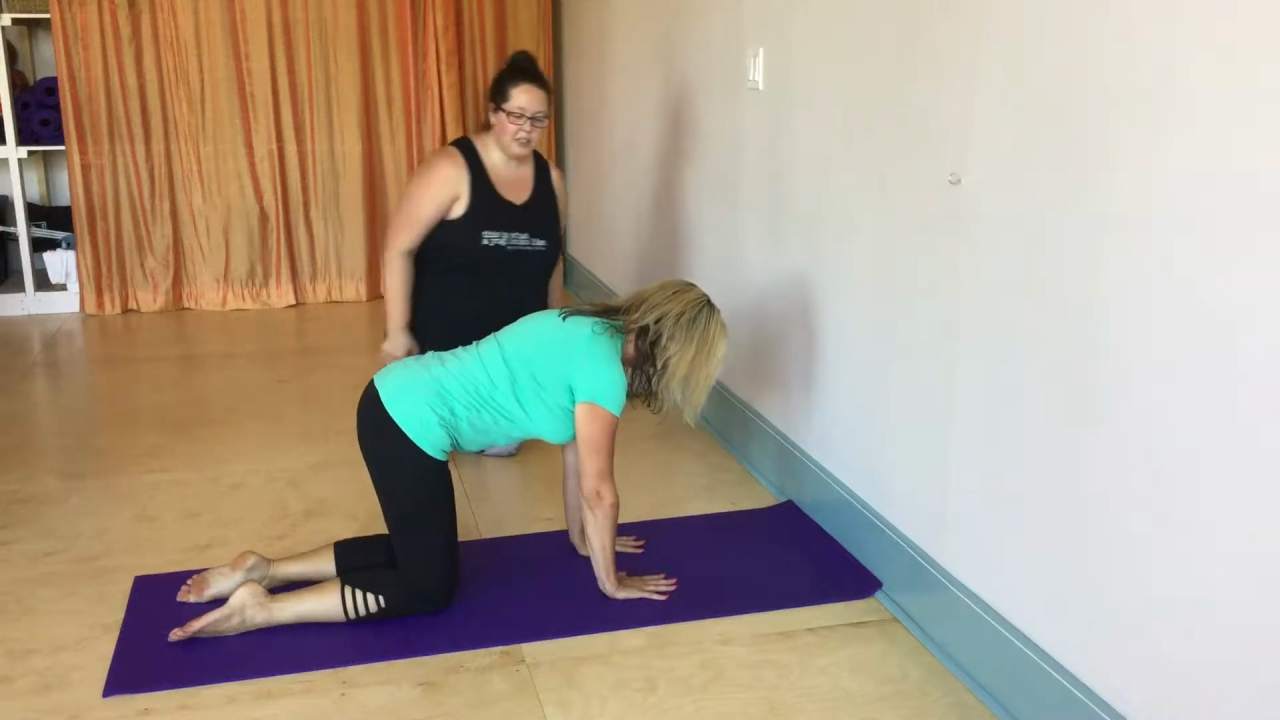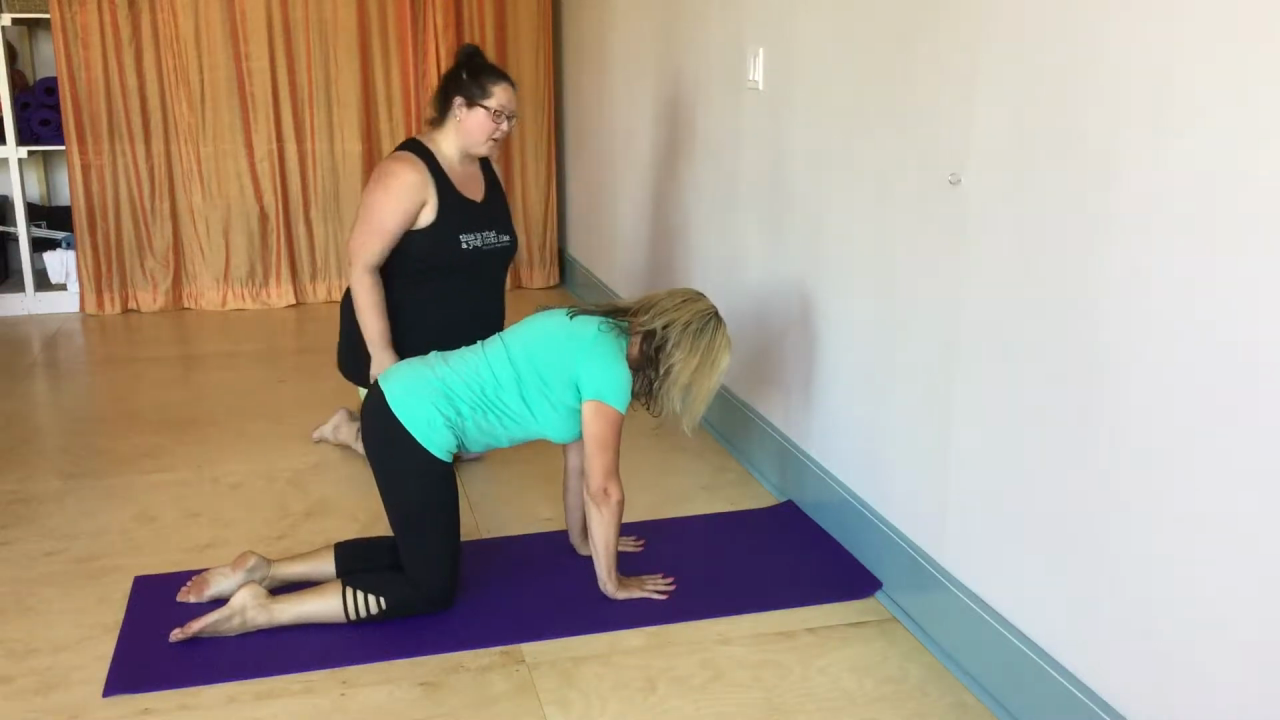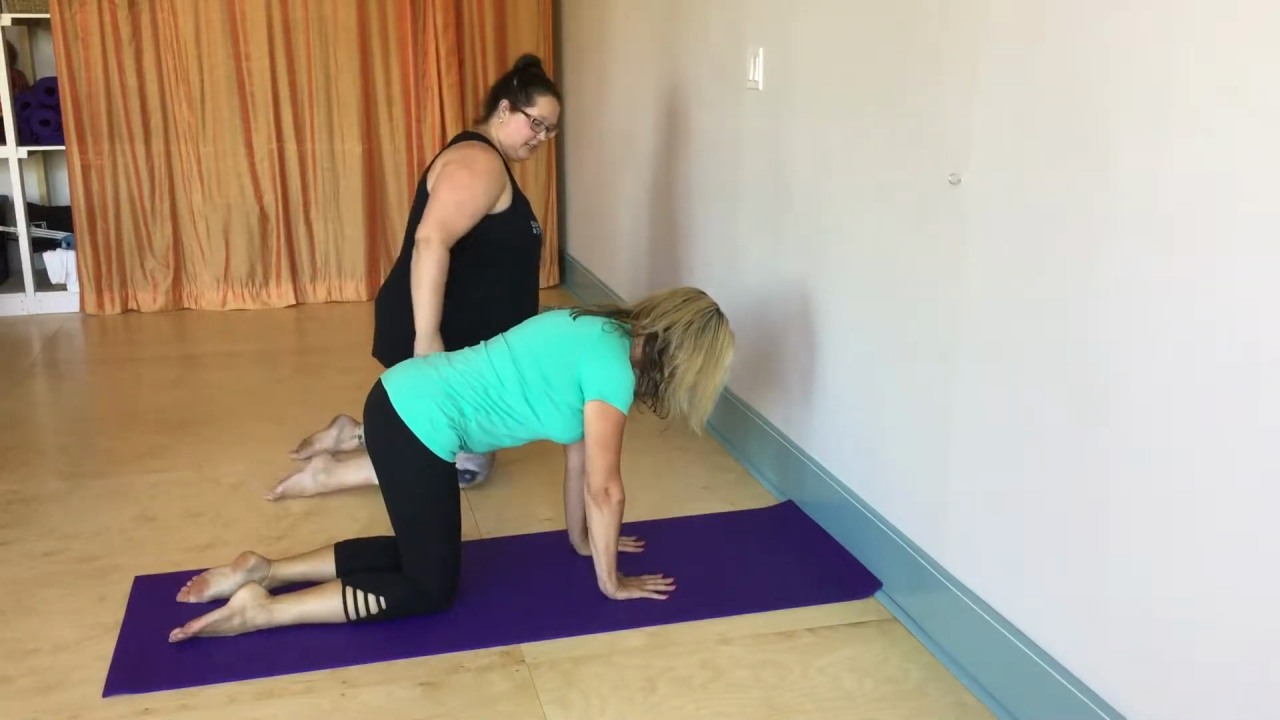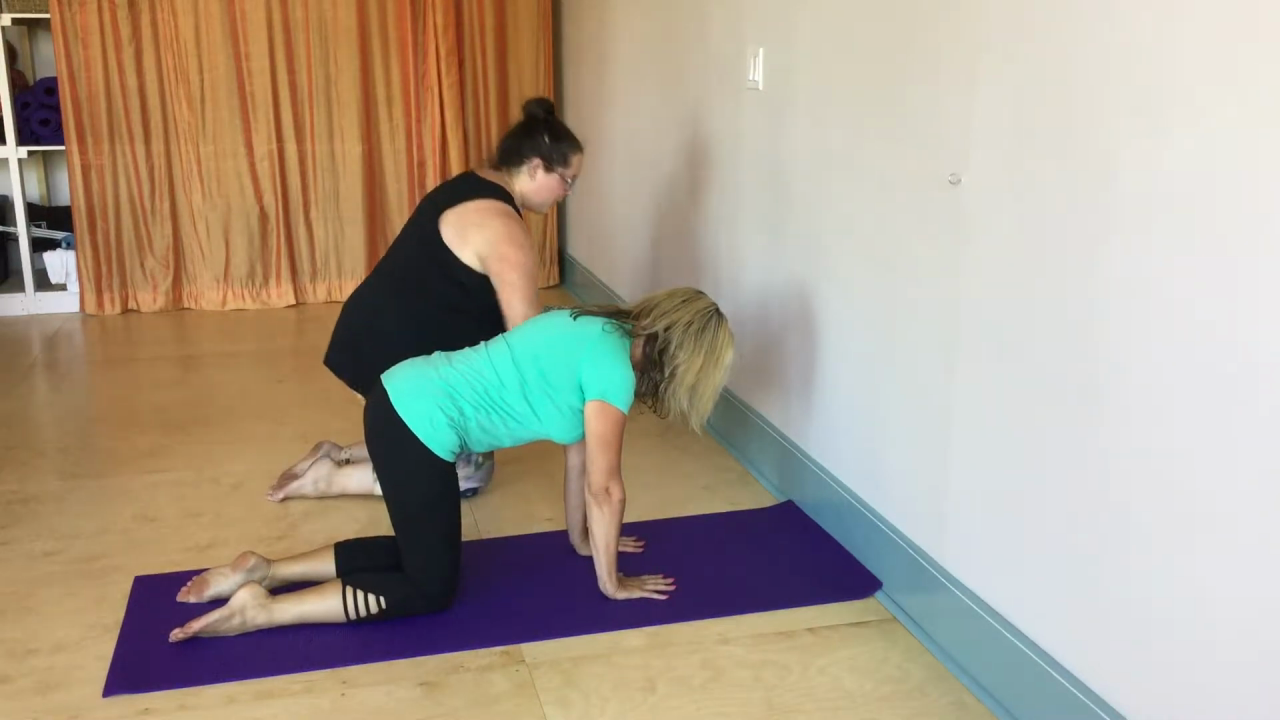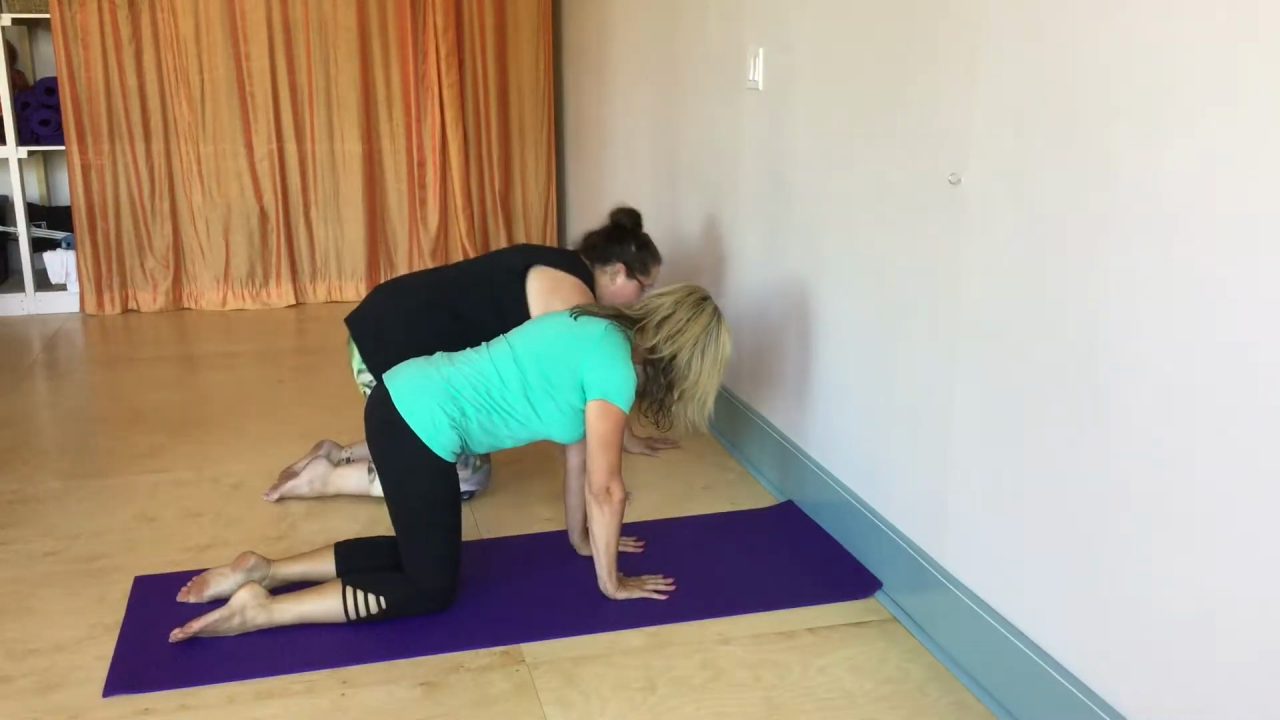
dt=1s
person 1, frame 1
left shoulder: (594, 333)
right shoulder: (604, 367)
left elbow: (573, 451)
right elbow: (598, 489)
left wrist: (582, 538)
right wrist: (612, 581)
left hip: (394, 401)
right hip: (408, 423)
left knee: (418, 549)
right knee: (431, 588)
left ankle: (262, 570)
right ankle: (260, 609)
person 1, frame 2
left shoulder: (598, 332)
right shoulder: (610, 365)
left elbow: (577, 453)
right elbow: (603, 487)
left wrist: (582, 539)
right wrist: (611, 581)
left hip: (400, 400)
right hip: (414, 423)
left knee: (421, 553)
right knee: (432, 589)
left ankle: (262, 570)
right ankle: (261, 609)
person 1, frame 3
left shoulder: (602, 334)
right shoulder: (613, 366)
left elbow: (578, 455)
right elbow: (603, 488)
left wrist: (581, 538)
right wrist: (611, 581)
left hip: (402, 399)
right hip: (417, 423)
left knee: (421, 553)
right knee: (432, 589)
left ankle: (262, 570)
right ankle: (259, 610)
person 1, frame 4
left shoulder: (602, 334)
right shoulder: (614, 367)
left elbow: (579, 452)
right elbow: (604, 487)
left wrist: (582, 538)
right wrist: (611, 581)
left hip: (402, 400)
right hip: (418, 423)
left knee: (422, 552)
right knee: (431, 588)
left ankle: (262, 570)
right ankle: (260, 609)
person 1, frame 5
left shoulder: (600, 333)
right shoulder: (615, 367)
left elbow: (579, 452)
right elbow: (605, 487)
left wrist: (582, 537)
right wrist: (611, 582)
left hip: (404, 400)
right hip: (420, 424)
left knee: (422, 552)
right knee: (432, 588)
left ankle: (262, 570)
right ankle: (260, 610)
person 2, frame 1
left shoulder: (551, 179)
right shoulder: (451, 169)
left elbow: (552, 261)
right elbow: (399, 249)
right wrist: (397, 330)
right hip: (438, 338)
left knee: (502, 444)
person 2, frame 2
left shoulder: (486, 170)
right shoulder: (408, 173)
right elbow: (362, 266)
left wrist: (493, 342)
right wrist: (380, 352)
left hip: (465, 352)
right hip: (405, 354)
person 2, frame 3
left shoulder: (486, 160)
right shoulder: (478, 161)
right elbow: (430, 241)
right wrist: (427, 337)
left hip: (463, 339)
right hip: (446, 342)
right knee: (468, 462)
left ankle: (352, 433)
right ankle: (331, 470)
person 2, frame 4
left shoulder: (474, 186)
right shoulder: (501, 225)
left hip: (384, 343)
right hip: (398, 358)
right knee: (468, 473)
left ankle: (337, 457)
person 2, frame 5
left shoulder: (558, 270)
right shoulder: (573, 296)
left wrist: (625, 436)
left hip: (391, 334)
right hip: (398, 351)
right knee: (465, 473)
left ankle: (338, 454)
right ankle: (327, 477)
